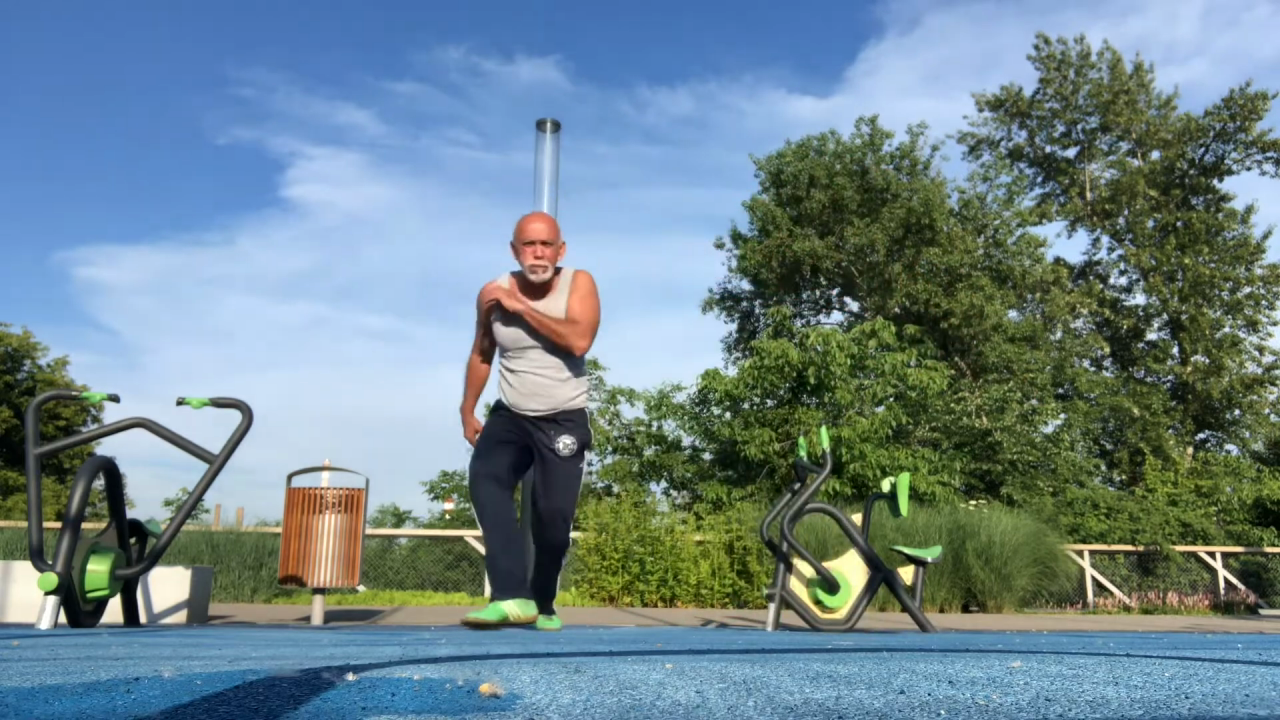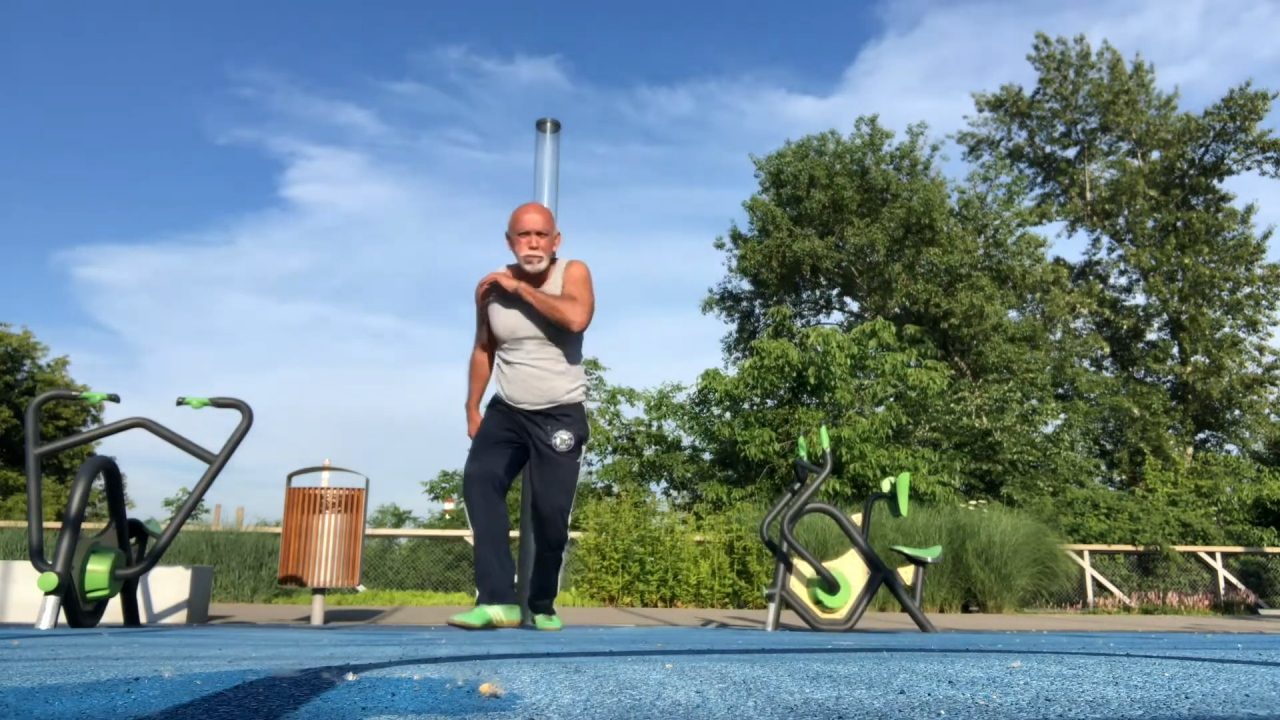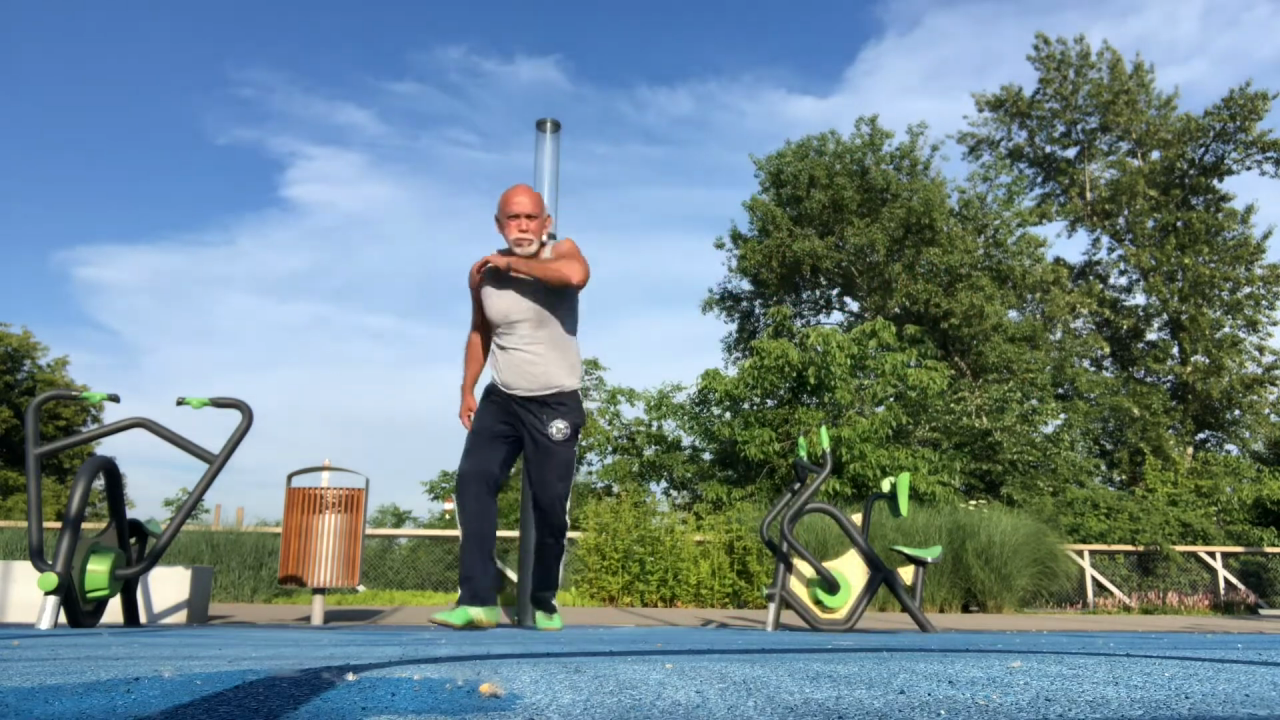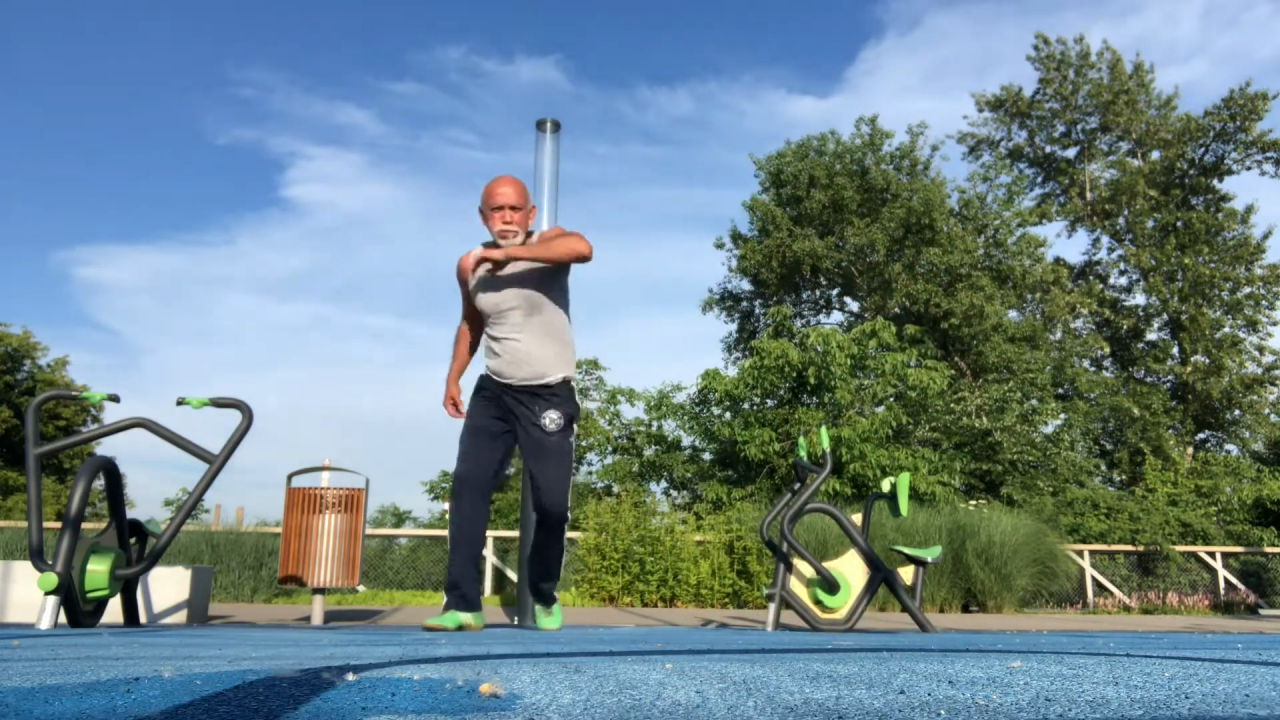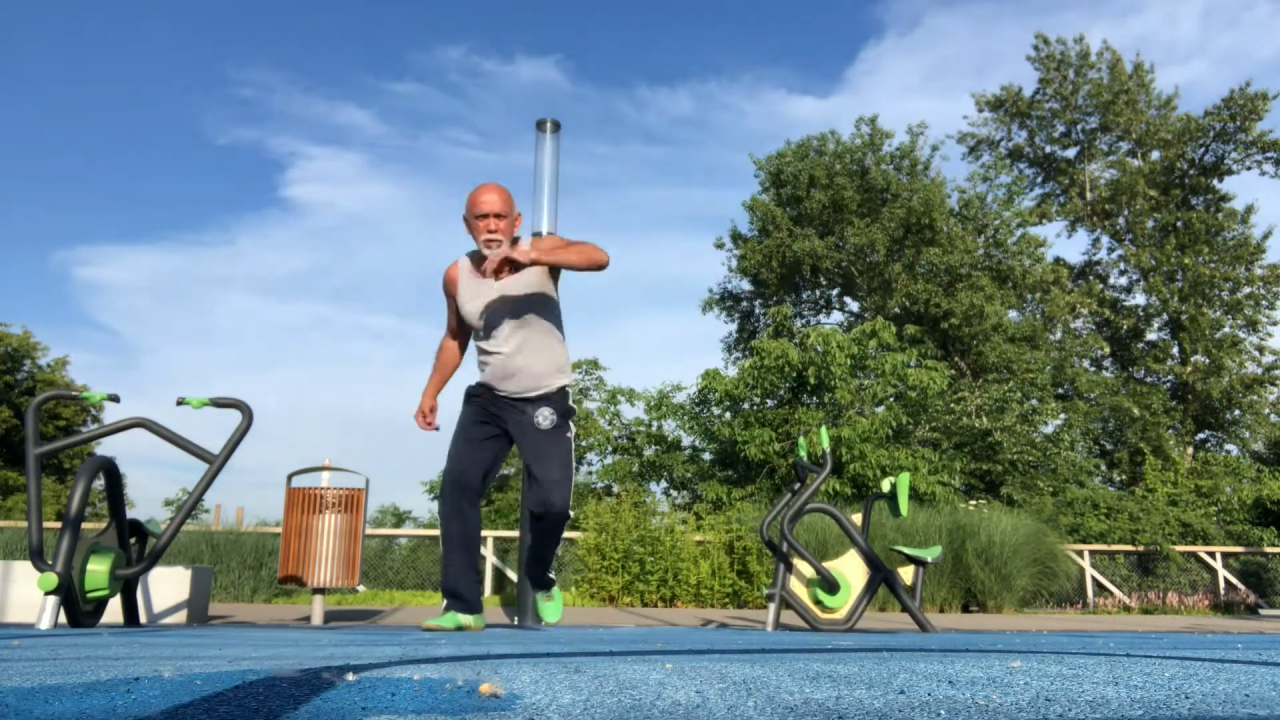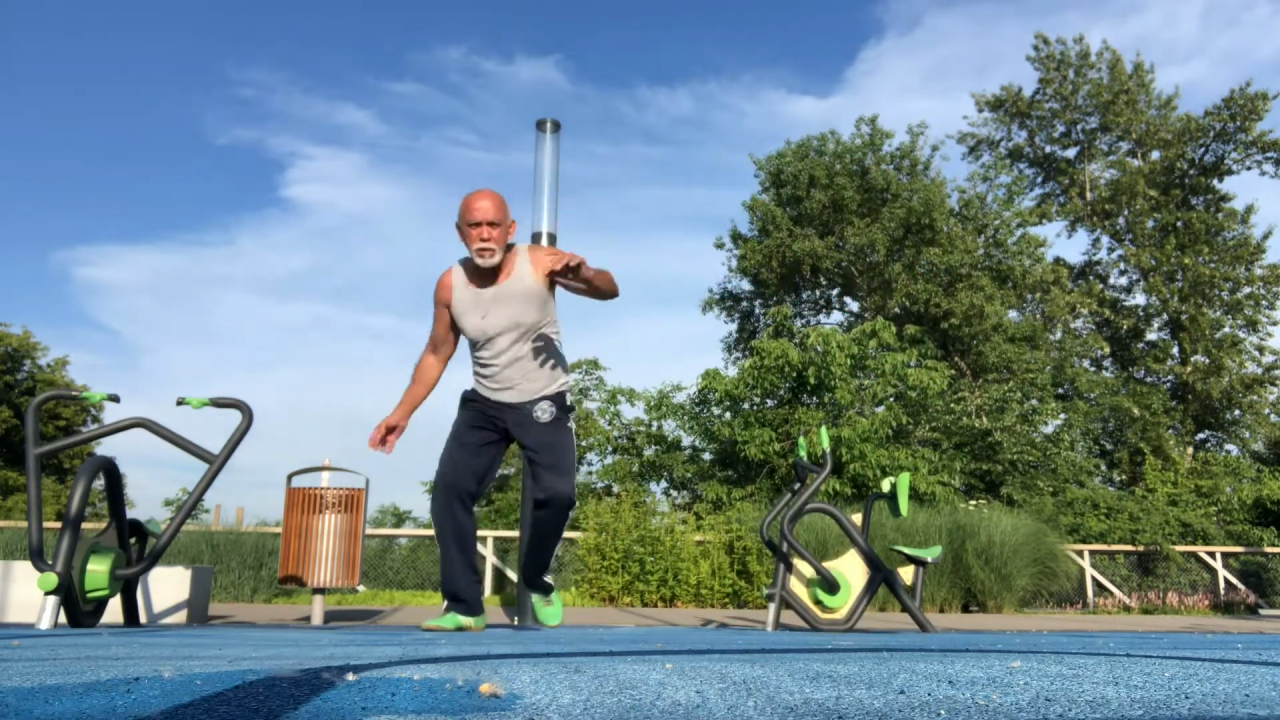
dt=0.1s
person 1, frame 1
left shoulder: (579, 283)
right shoulder: (491, 295)
left elbow: (580, 343)
right elbow: (481, 354)
left wrist: (521, 308)
right wrist: (467, 411)
left hip: (564, 422)
right hip: (509, 417)
left knee: (553, 523)
right knee: (486, 479)
left ankle: (543, 605)
right ankle: (511, 598)
person 1, frame 2
left shoulder: (573, 272)
right shoulder: (489, 288)
left elbow: (576, 320)
left wrist: (519, 288)
right wrist: (472, 406)
left hip: (561, 416)
right hip: (506, 412)
left knee: (552, 519)
right knee: (480, 480)
left ankle: (541, 605)
right ankle: (498, 601)
person 1, frame 3
left shoulder: (560, 255)
right shoulder: (482, 272)
left elbow: (578, 275)
left wrist: (510, 263)
right wrist: (466, 389)
left hip: (556, 404)
right hip: (501, 400)
left knee: (550, 511)
right knee: (473, 480)
left ankle: (543, 603)
right ankle: (477, 601)
person 1, frame 4
left shoulder: (551, 243)
right shoulder: (470, 265)
left elbow: (583, 249)
left wrist: (508, 253)
right wrist: (454, 378)
left hip: (550, 394)
right hip: (494, 393)
left knee: (551, 502)
right knee: (469, 483)
left ankle: (543, 595)
right ankle: (463, 605)
person 1, frame 5
left shoulder: (541, 253)
right shoulder: (457, 275)
left elbow: (598, 257)
left wrist: (523, 256)
right wrist: (431, 393)
left hip: (545, 400)
right hip: (488, 400)
left knee: (551, 503)
right knee: (458, 486)
left ankle: (540, 581)
right ankle: (463, 605)
person 1, frame 6
left shoulder: (538, 262)
right shoulder: (450, 284)
left elbow: (609, 290)
right elbow: (436, 355)
left wrist: (581, 272)
right wrist: (401, 413)
left hip: (542, 402)
right hip: (482, 405)
left knee: (558, 491)
right knee: (449, 490)
left ankle: (536, 583)
right ankle: (464, 606)
